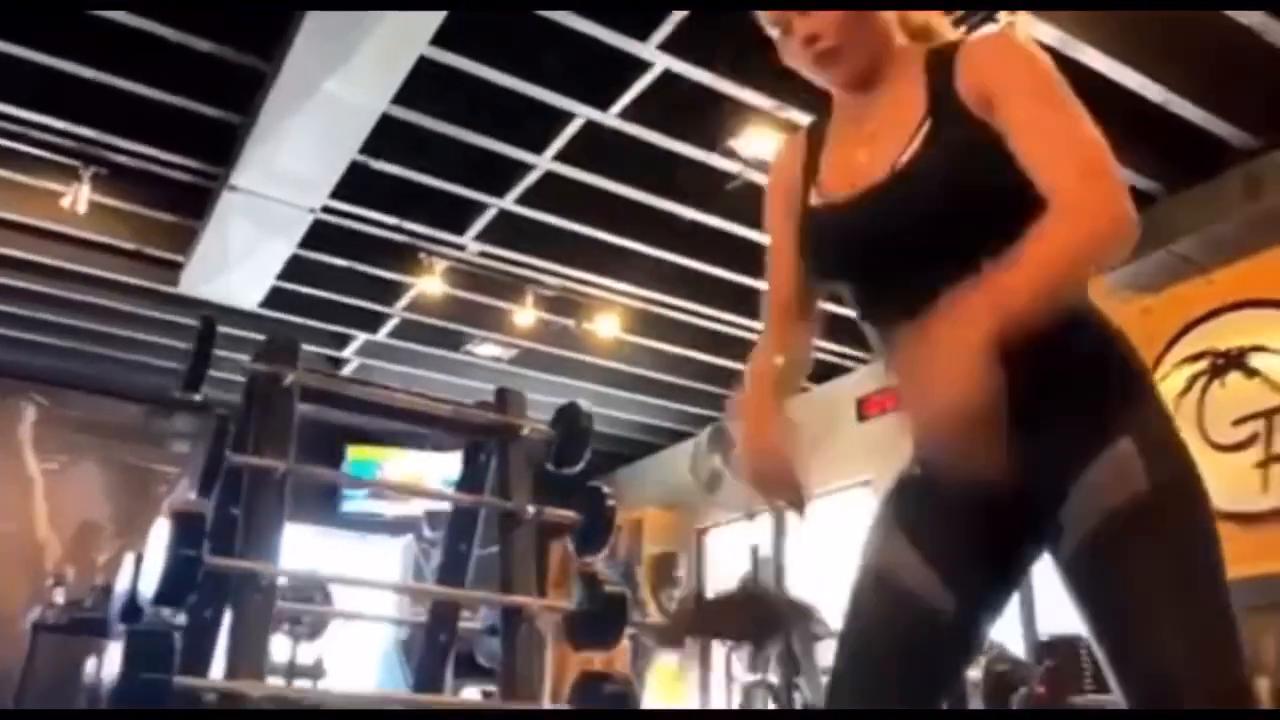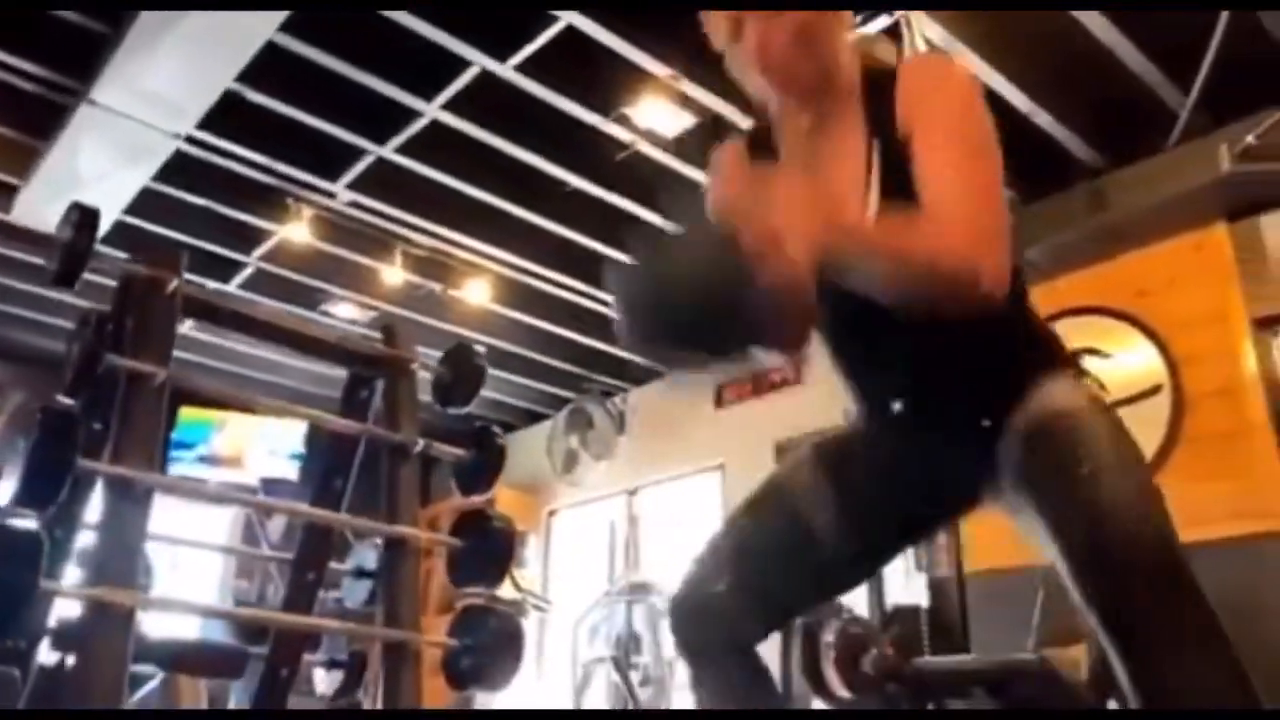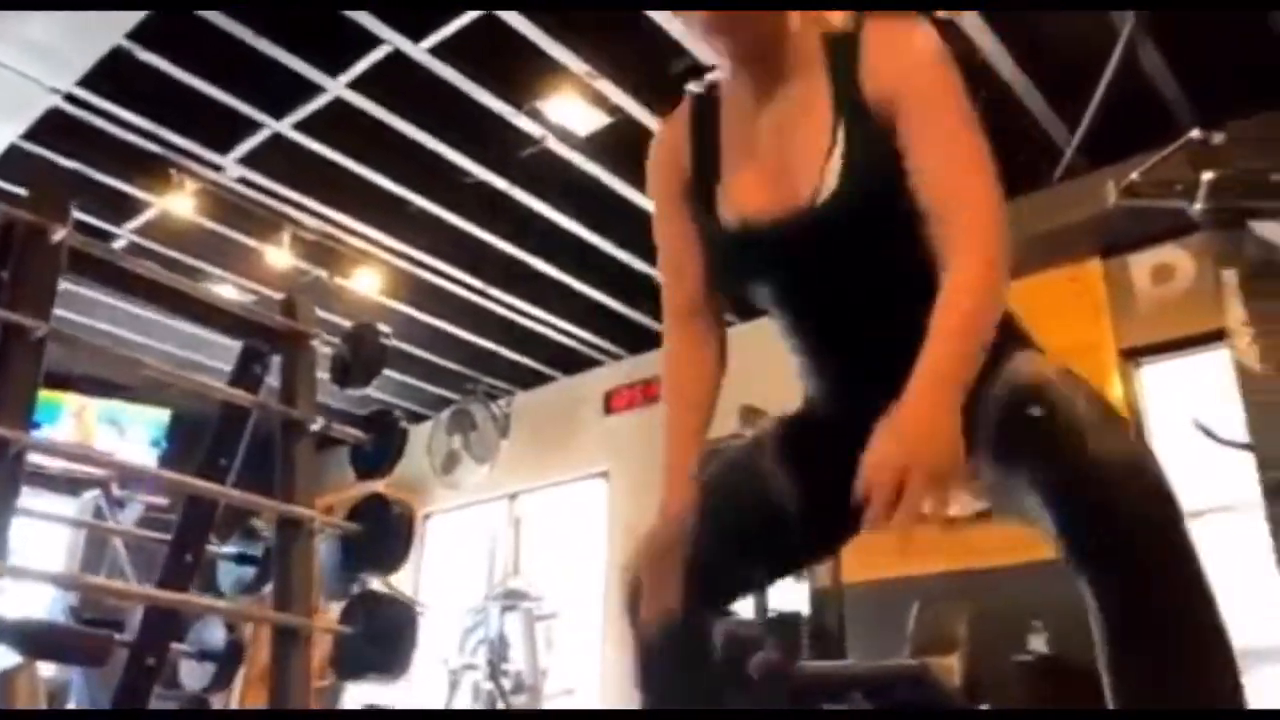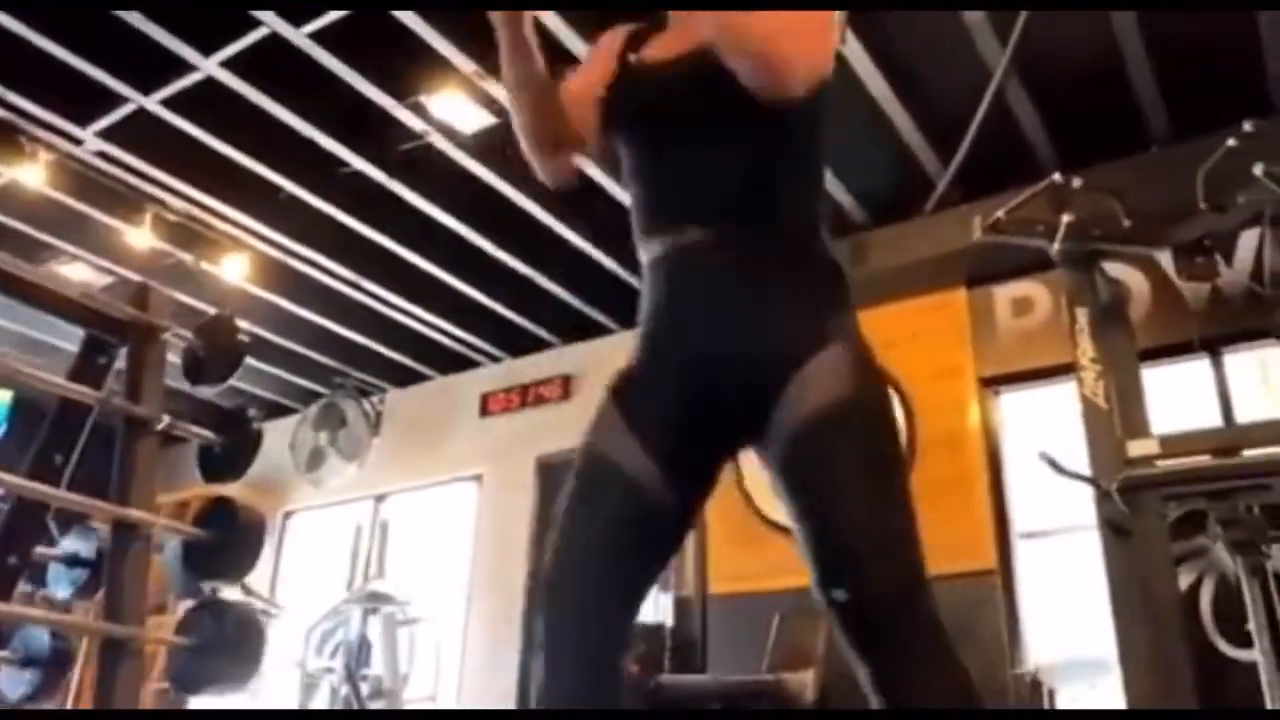
dt=1s
person 1, frame 1
left shoulder: (985, 67)
right shoulder: (800, 163)
left elbow: (1103, 211)
right elbow: (784, 331)
left wrist: (971, 325)
right wrist: (760, 411)
left hip: (1082, 417)
right hip: (954, 460)
left knee: (1195, 695)
right knee: (858, 703)
person 1, frame 2
left shoulder: (928, 91)
right shoulder: (744, 172)
left elbow: (978, 267)
right elbow: (784, 343)
left wrist: (824, 235)
left hip: (1012, 399)
right hip: (892, 442)
left knee: (1137, 572)
right knee: (707, 613)
person 1, frame 3
left shoulder: (887, 54)
right shoulder: (680, 146)
left elbow: (978, 247)
right elbow: (691, 329)
left wrist: (927, 404)
right wrist: (677, 496)
left hip: (972, 378)
right hip: (842, 419)
left knee: (1123, 522)
right knee: (662, 590)
person 1, frame 4
left shoulder: (787, 25)
right shoulder: (622, 52)
left elbow: (784, 71)
right elbow: (552, 158)
right wrist: (513, 29)
left hip: (792, 323)
right hip: (674, 342)
left knee: (880, 606)
right knee: (570, 625)
